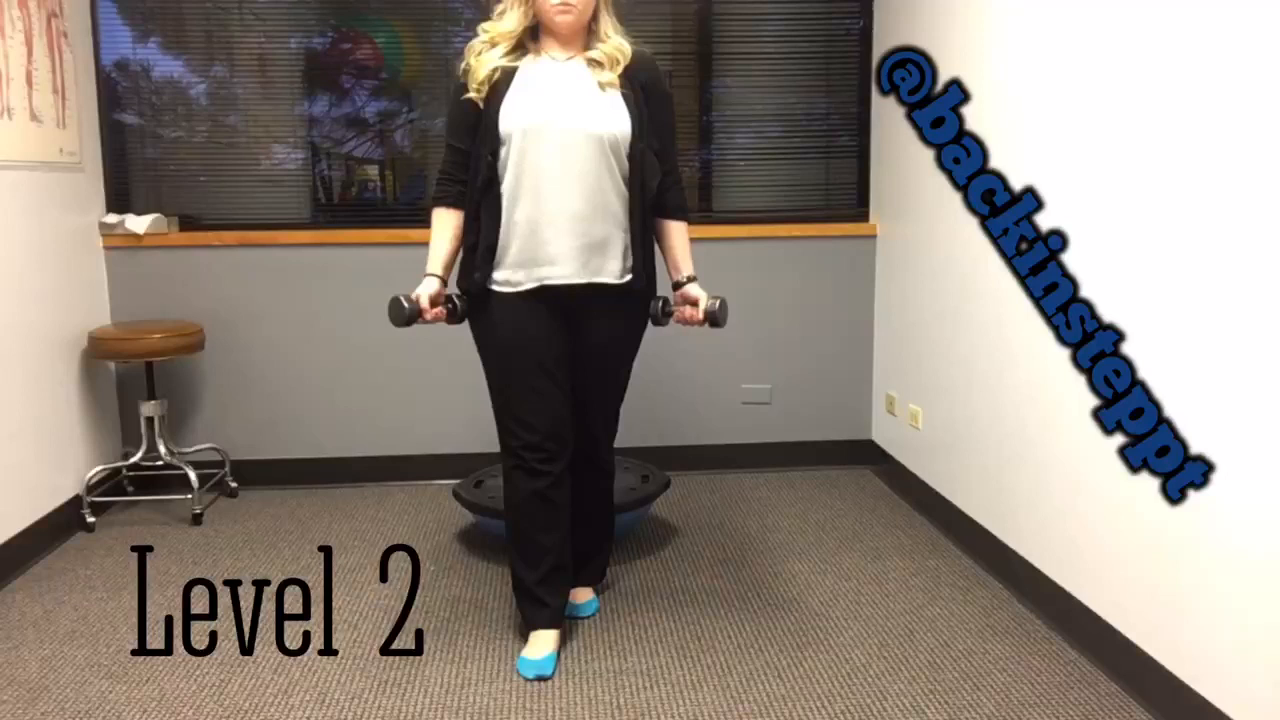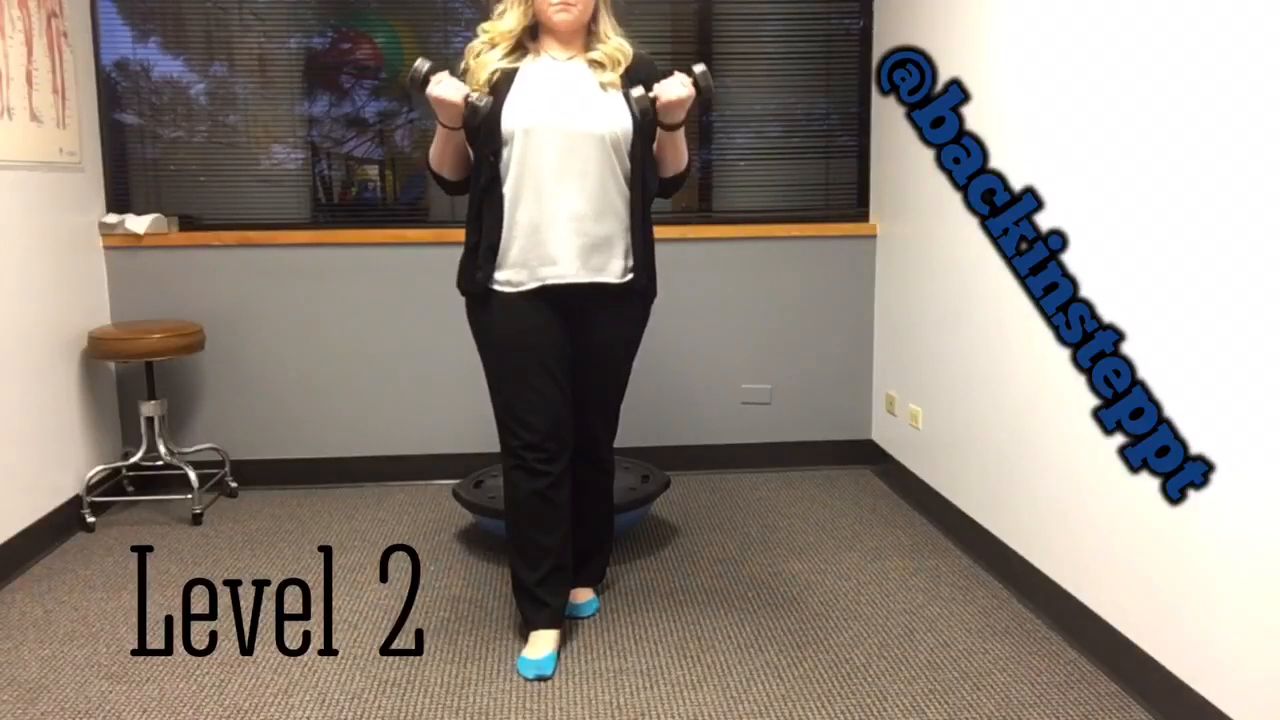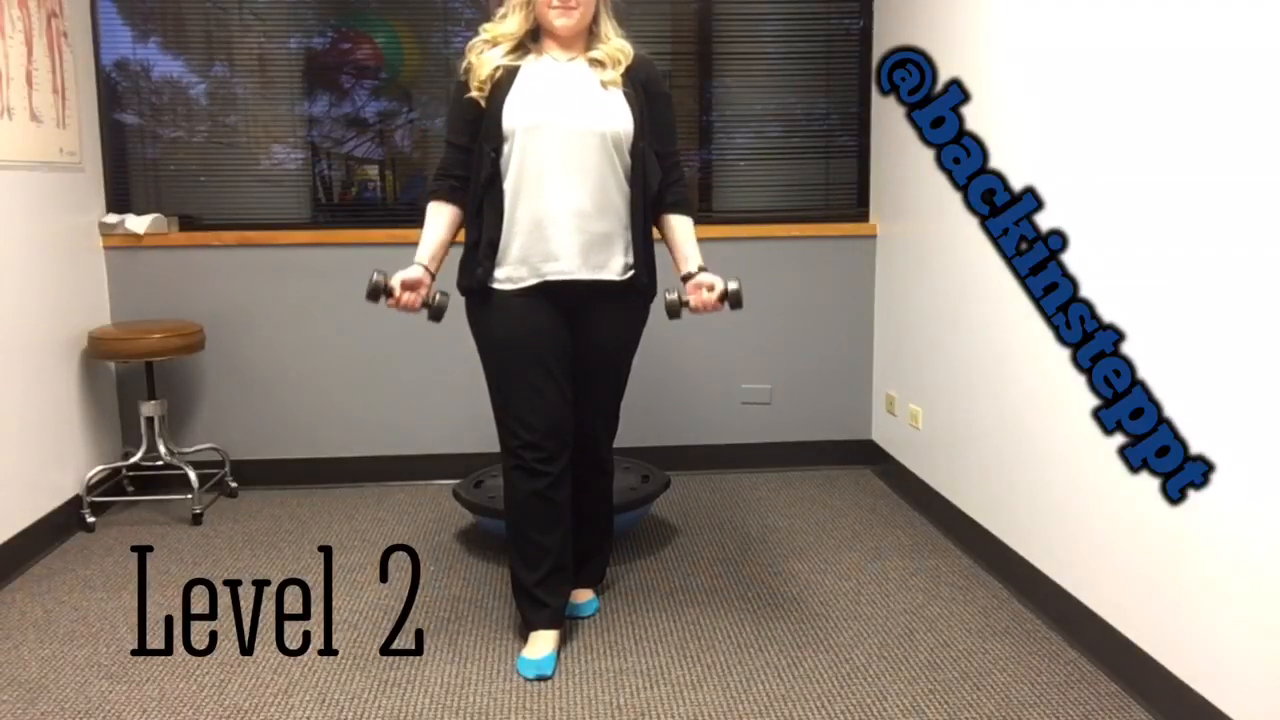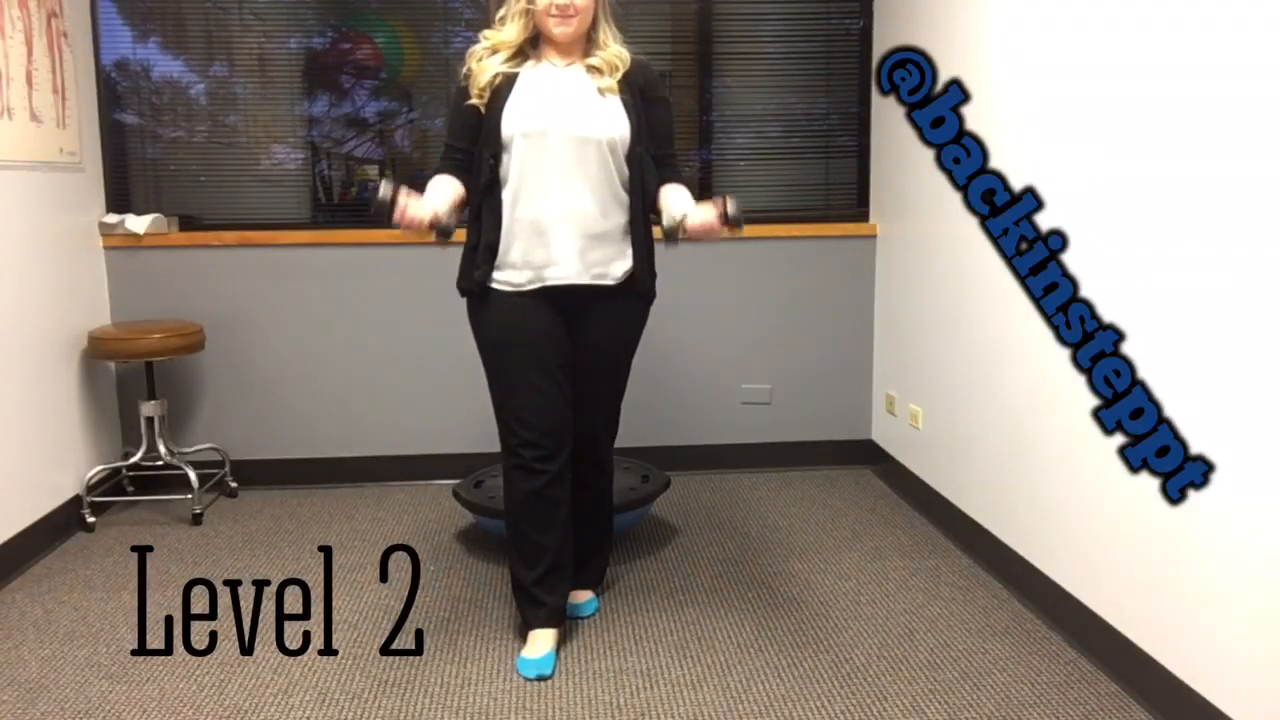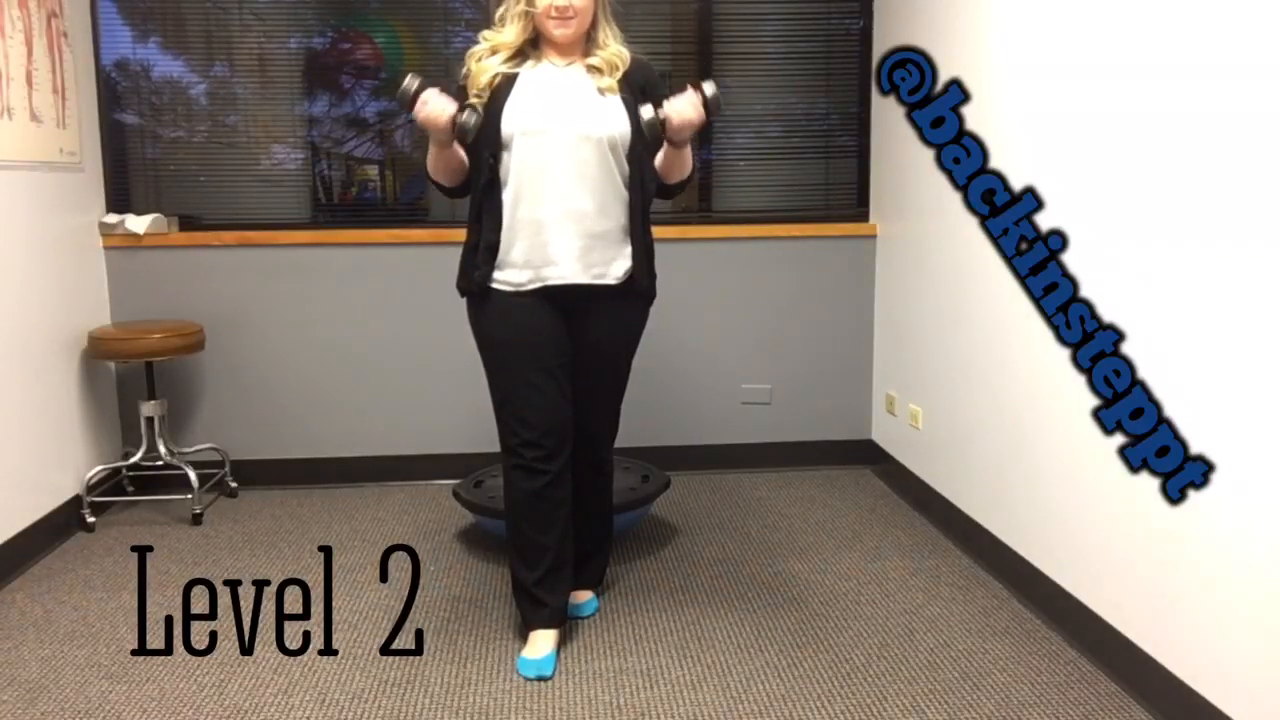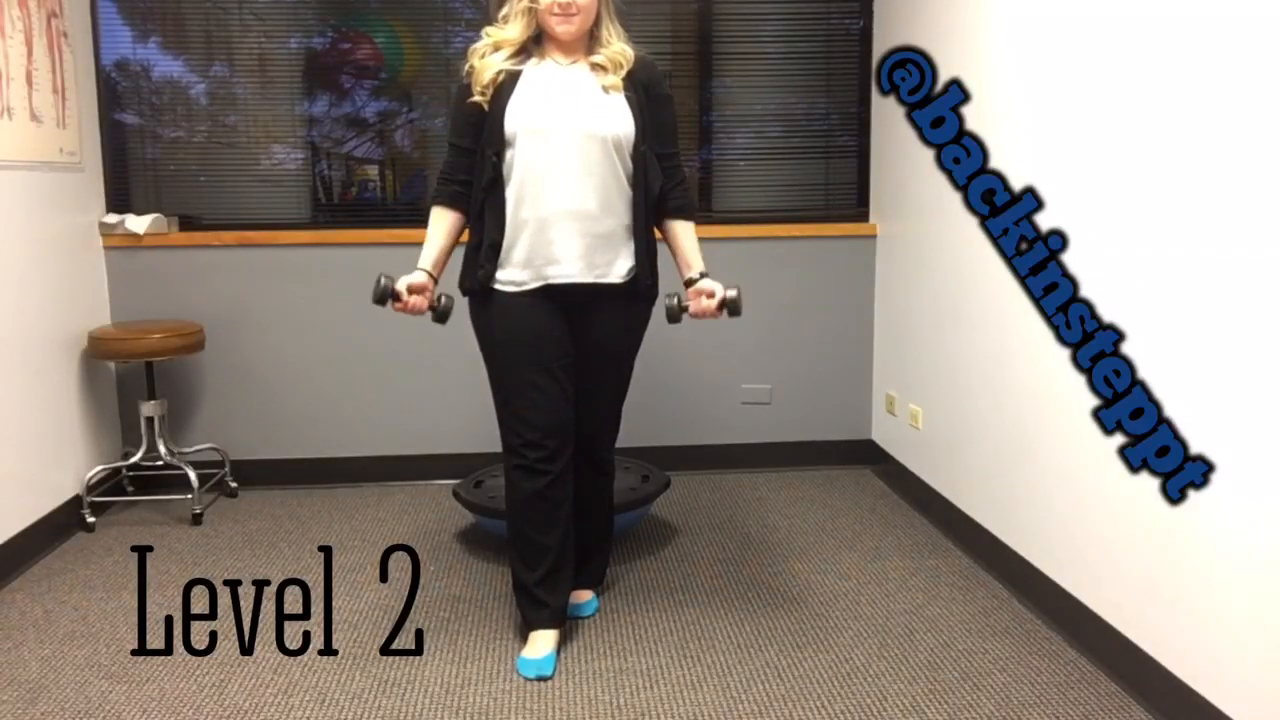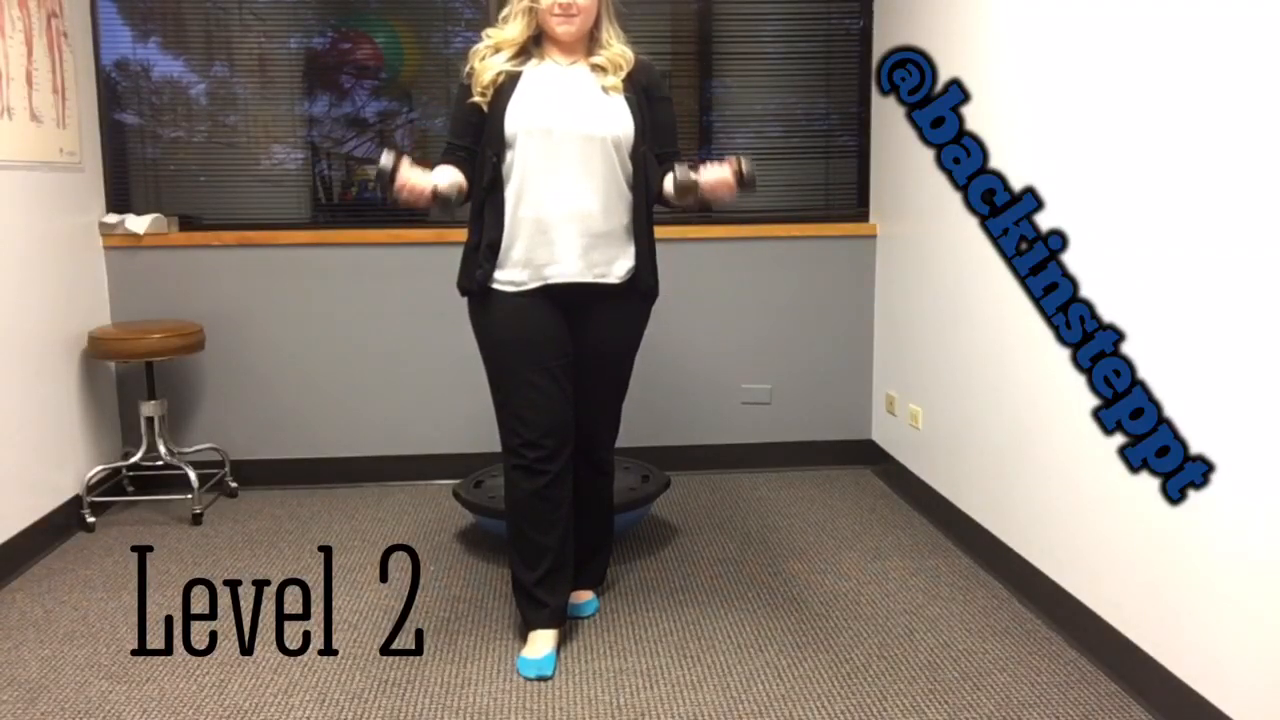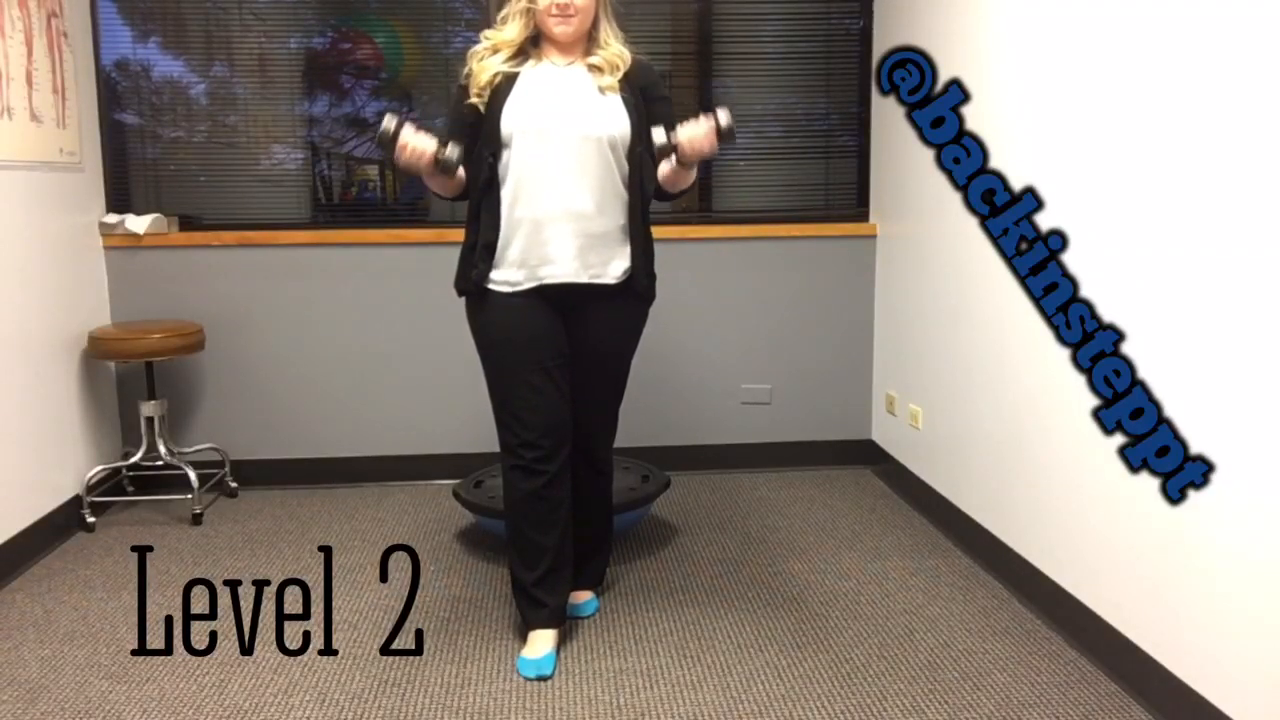
dt=0.7s
person 1, frame 1
left shoulder: (636, 72)
right shoulder: (490, 69)
left elbow: (664, 185)
right elbow: (456, 179)
left wrist: (684, 277)
right wrist: (436, 274)
left hip: (610, 290)
right hip: (515, 291)
left knee: (593, 440)
right knee: (532, 448)
left ankle: (584, 576)
right ankle: (542, 615)
person 1, frame 2
left shoulder: (633, 70)
right shoulder: (491, 66)
left elbow: (665, 178)
right elbow: (455, 175)
left wrist: (673, 124)
right wrist: (447, 124)
left hip: (611, 289)
right hip: (515, 290)
left knee: (594, 439)
right knee: (533, 447)
left ankle: (585, 575)
right ankle: (542, 614)
person 1, frame 3
left shoulder: (635, 73)
right shoulder: (489, 69)
left elbow: (666, 181)
right elbow: (456, 177)
left wrist: (692, 268)
right wrist: (425, 264)
left hip: (611, 287)
right hip: (514, 288)
left knee: (593, 438)
right knee: (533, 446)
left ankle: (585, 576)
right ankle: (542, 615)
person 1, frame 4
left shoulder: (634, 77)
right shoulder: (489, 73)
left elbow: (661, 175)
right elbow: (459, 168)
left wrist: (688, 211)
right wrist: (431, 204)
left hip: (610, 289)
right hip: (514, 290)
left knee: (593, 439)
right knee: (532, 446)
left ankle: (584, 577)
right ankle: (541, 614)
person 1, frame 5
left shoulder: (633, 75)
right shoulder: (490, 73)
left elbow: (664, 178)
right elbow: (456, 177)
left wrist: (684, 140)
right wrist: (436, 137)
left hip: (610, 289)
right hip: (514, 290)
left knee: (593, 438)
right knee: (532, 446)
left ankle: (585, 577)
right ankle: (542, 614)
person 1, frame 6
left shoulder: (637, 76)
right shoulder: (491, 72)
left elbow: (668, 184)
right elbow: (458, 181)
left wrist: (695, 273)
right wrist: (427, 268)
left hip: (613, 290)
right hip: (516, 290)
left knee: (595, 440)
right knee: (535, 446)
left ankle: (585, 577)
right ankle: (542, 614)
person 1, frame 7
left shoulder: (635, 76)
right shoulder: (492, 71)
left elbow: (661, 176)
right elbow: (466, 170)
left wrist: (700, 180)
right wrist: (430, 182)
left hip: (612, 287)
right hip: (516, 288)
left knee: (594, 438)
right knee: (534, 445)
left ankle: (583, 578)
right ankle: (542, 614)
person 1, frame 8
left shoulder: (634, 76)
right shoulder: (492, 72)
left elbow: (663, 185)
right elbow: (461, 183)
left wrist: (689, 155)
right wrist: (428, 163)
left hip: (609, 290)
right hip: (513, 290)
left knee: (593, 439)
right knee: (532, 446)
left ankle: (585, 577)
right ankle: (541, 613)
